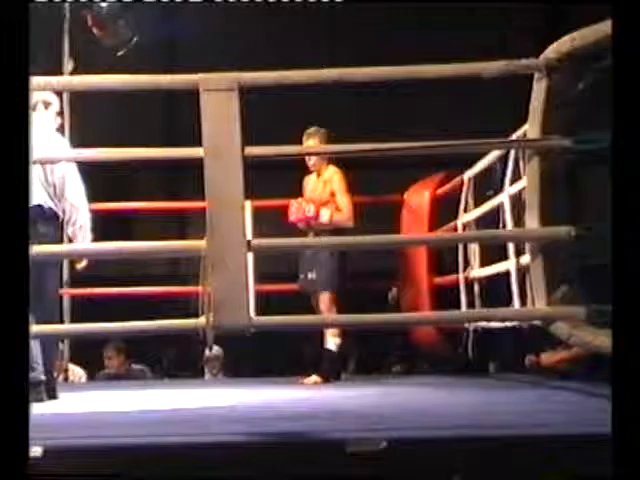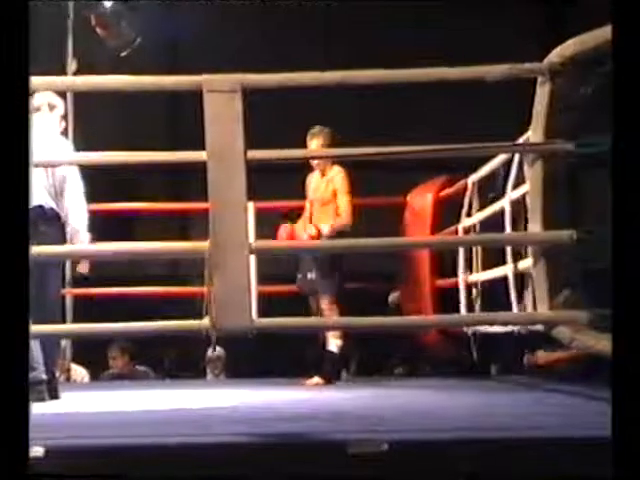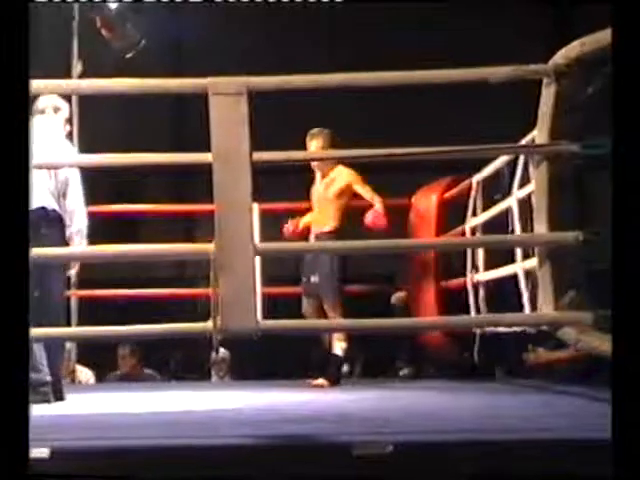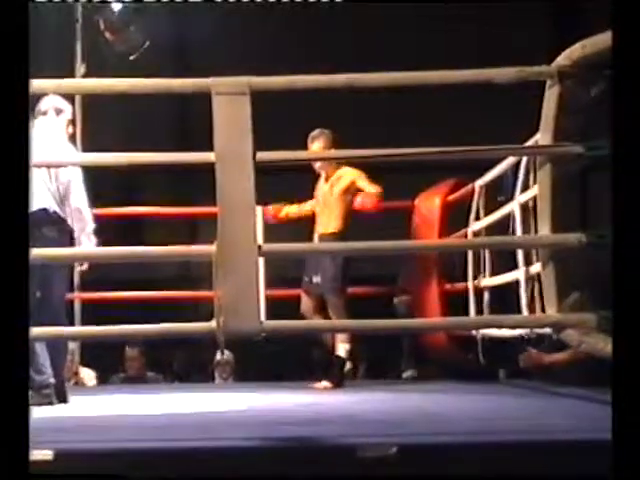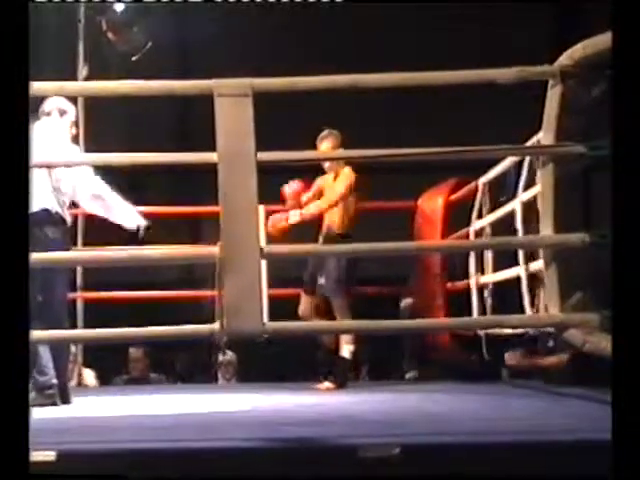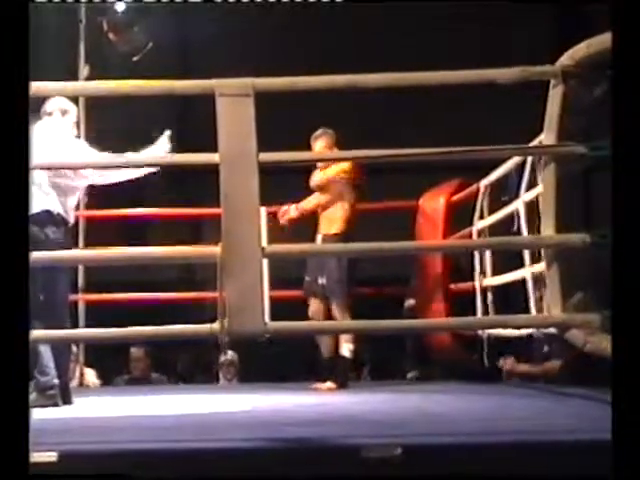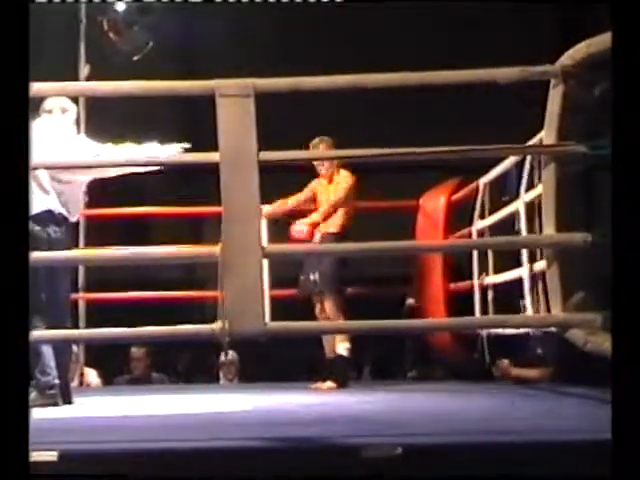
dt=0.2s
person 1, frame 1
right shoulder: (52, 140)
right elbow: (71, 192)
right wrist: (81, 235)
right hip: (42, 224)
left knee: (38, 304)
right knee: (45, 305)
right ankle: (46, 380)
person 1, frame 2
right shoulder: (56, 142)
right elbow: (72, 196)
right wrist: (79, 240)
right hip: (45, 225)
left knee: (38, 304)
right knee: (47, 306)
right ankle: (47, 380)
person 1, frame 3
right shoulder: (58, 144)
right elbow: (72, 198)
right wrist: (77, 240)
left hip: (38, 226)
right hip: (47, 226)
left knee: (34, 307)
right knee: (50, 308)
left ankle: (40, 382)
right ankle: (51, 382)
person 1, frame 4
right shoulder: (59, 146)
right elbow: (74, 198)
right wrist: (86, 240)
left hip: (36, 228)
right hip: (48, 229)
left knee: (36, 309)
right knee: (53, 309)
left ankle: (42, 384)
right ankle: (55, 385)
person 1, frame 5
left shoulder: (32, 143)
right shoulder: (60, 146)
right elbow: (90, 189)
right wrist: (129, 214)
left hip: (36, 227)
right hip: (48, 228)
left knee: (36, 309)
right knee: (54, 310)
left ankle: (44, 384)
right ankle: (58, 385)
person 1, frame 6
left shoulder: (32, 141)
right shoulder: (63, 144)
right elbow: (107, 166)
right wrist: (152, 155)
left hip: (35, 227)
right hip: (51, 229)
left knee: (37, 310)
right knee: (56, 310)
left ankle: (46, 385)
right ankle: (59, 385)
person 1, frame 7
right shoulder: (65, 141)
right elbow: (111, 157)
right wrist: (162, 152)
left hip: (34, 227)
right hip: (52, 228)
left knee: (37, 309)
right knee: (57, 309)
left ankle: (47, 385)
right ankle: (60, 385)
person 2, frame 1
left shoulder: (335, 176)
right shoulder: (307, 181)
left elbow: (349, 219)
left wrist: (319, 213)
right wrist: (300, 217)
left knee: (327, 304)
right knee: (319, 307)
left ankle: (327, 369)
right ankle: (333, 366)
person 2, frame 2
left shoulder: (340, 176)
right shoulder: (311, 179)
left elbow: (345, 218)
left wrist: (320, 230)
right wrist: (297, 229)
left knee: (329, 306)
right knee: (317, 309)
left ankle: (329, 369)
right ankle: (332, 361)
person 2, frame 3
left shoulder: (343, 175)
right shoulder: (316, 179)
left elbow: (369, 195)
left wrist: (377, 207)
right wrist: (299, 223)
left hip: (329, 243)
right hip: (312, 244)
left knee: (331, 308)
right knee: (308, 309)
left ankle: (333, 371)
right ankle: (334, 355)
person 2, frame 4
left shoulder: (349, 174)
right shoulder: (322, 180)
left elbow: (375, 189)
left wrist: (371, 196)
right wrist: (284, 211)
left hip: (336, 244)
right hip: (317, 244)
left knee: (336, 310)
right knee: (308, 308)
left ankle: (336, 372)
right ankle: (338, 354)
person 2, frame 5
left shoulder: (348, 177)
right shoulder: (324, 179)
left elbow: (328, 203)
right elbow: (309, 200)
left wrist: (297, 215)
right wrist: (295, 201)
left hip: (339, 245)
right hip: (322, 244)
left knee: (341, 312)
right knee: (306, 310)
left ankle: (340, 374)
right ankle: (332, 357)
person 2, frame 6
left shoulder: (345, 171)
right shoulder: (327, 173)
left elbow: (319, 189)
left hip: (337, 244)
right hip: (319, 244)
left knee: (339, 311)
right knee: (315, 313)
left ankle: (341, 373)
right ankle: (329, 370)
person 2, frame 7
left shoulder: (346, 179)
right shoulder: (317, 183)
left elbow: (333, 205)
right elbow: (296, 200)
left wrist: (309, 220)
right wrist: (268, 210)
left hip: (333, 244)
right hip: (314, 245)
left knee: (332, 310)
right knee: (320, 311)
left ankle: (340, 374)
right ankle: (330, 368)
